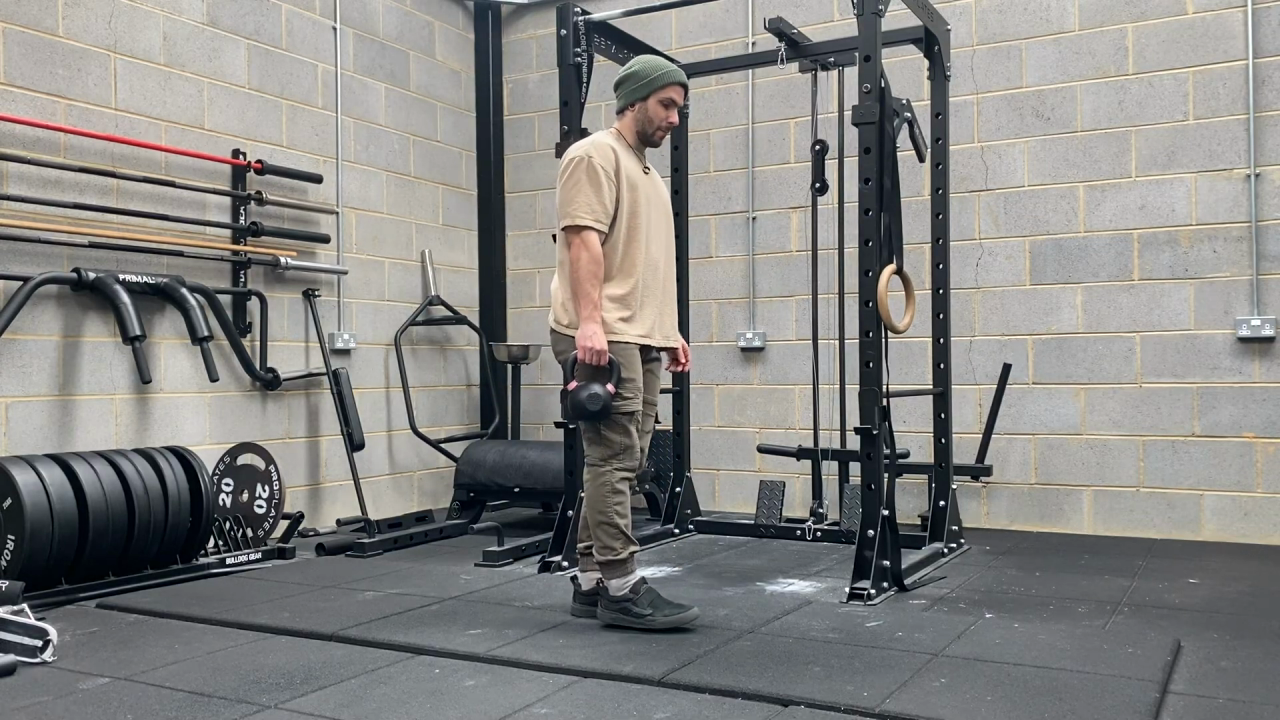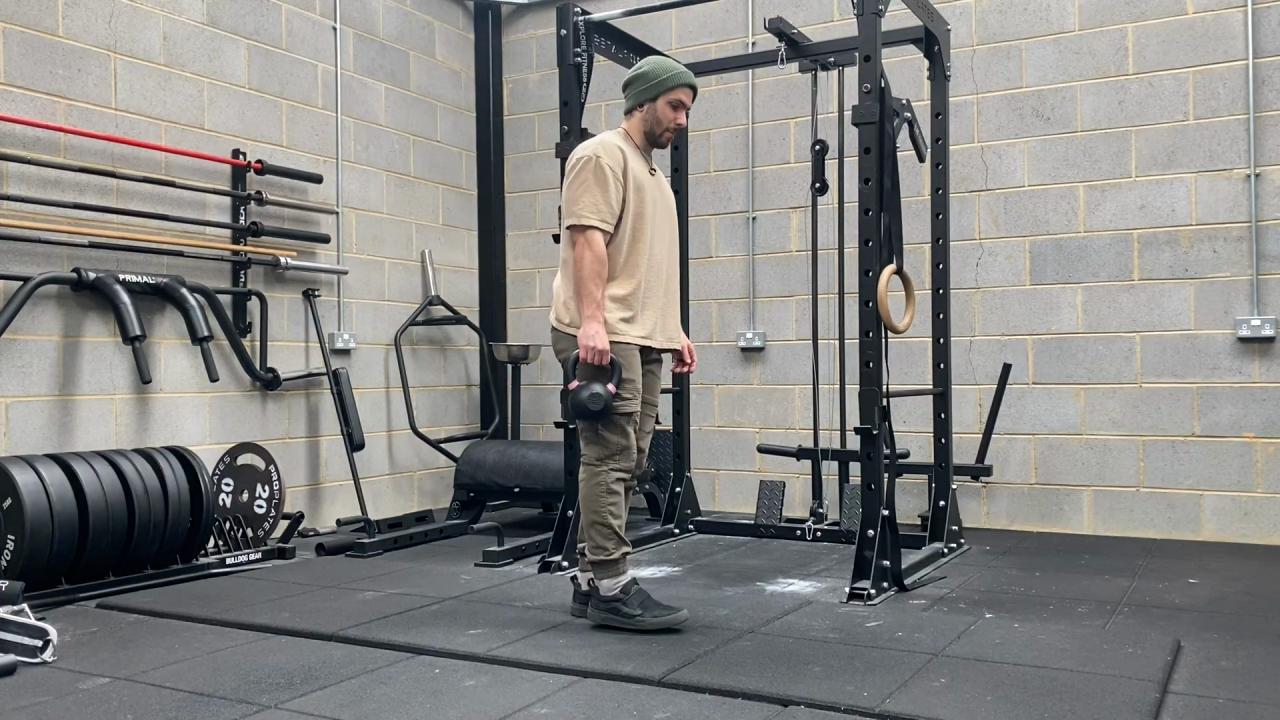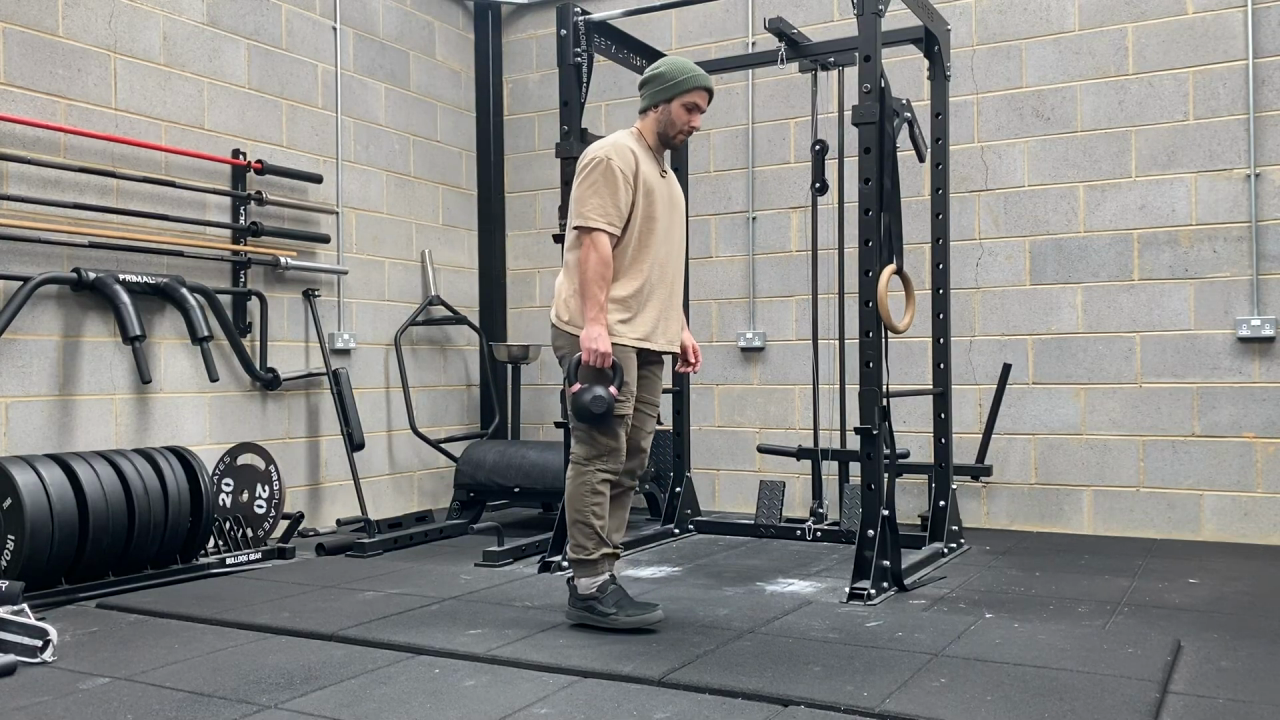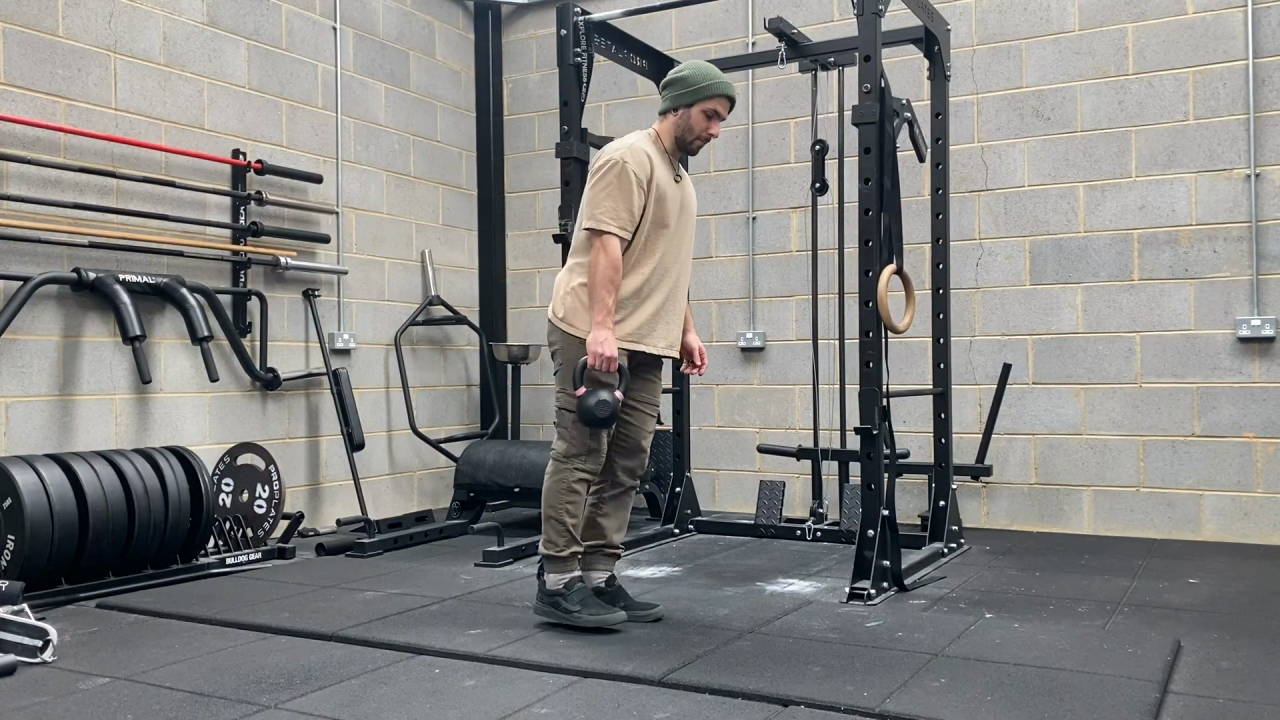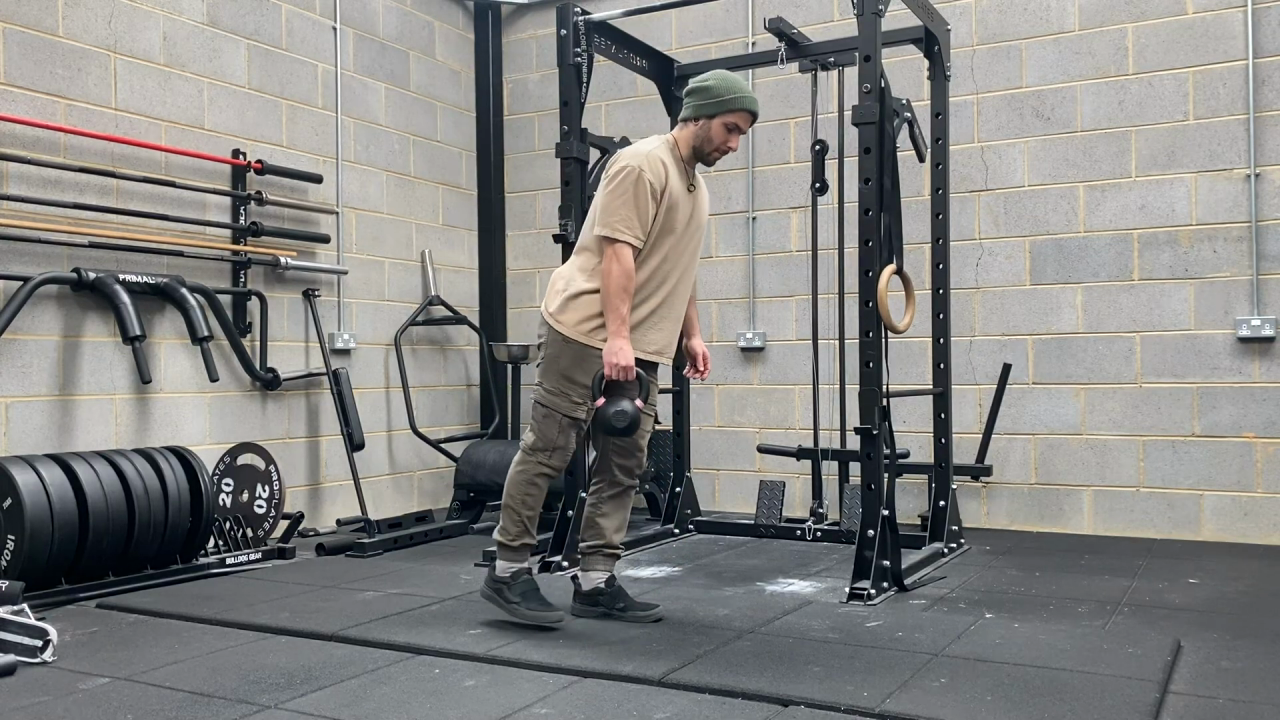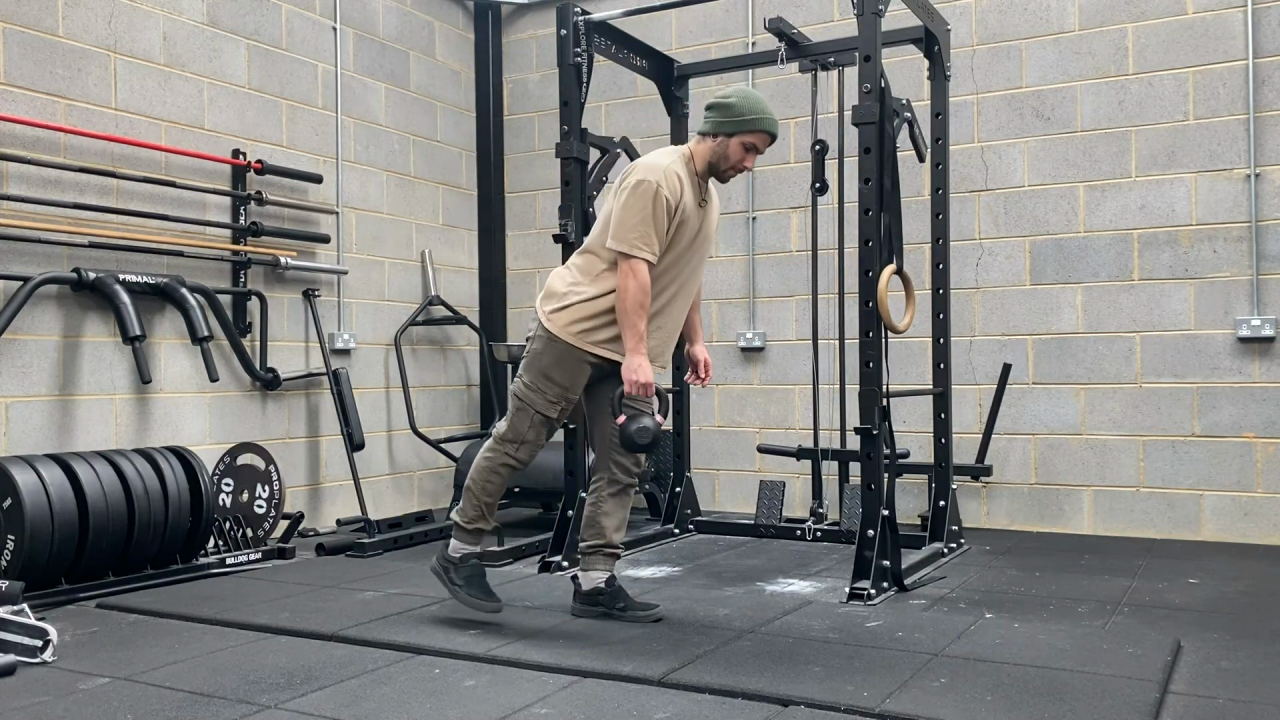
dt=0.3s
person 1, frame 1
left shoulder: (646, 172)
right shoulder: (595, 155)
right elbow: (584, 241)
left wrist: (668, 329)
right wrist: (590, 322)
left hip: (640, 337)
right hip: (602, 336)
left knee: (622, 460)
right knee: (614, 458)
left ankle: (592, 581)
right ankle: (621, 586)
person 1, frame 2
left shoulder: (652, 172)
right shoulder: (602, 156)
right elbow: (589, 241)
left wrist: (674, 328)
right wrist: (593, 321)
left hip: (643, 338)
right hip: (603, 336)
left knee: (626, 461)
right knee: (610, 457)
left ankle: (591, 581)
right ankle: (612, 587)
person 1, frame 3
left shoulder: (663, 172)
right shoulder: (613, 156)
right elbow: (595, 243)
left wrist: (680, 328)
right wrist: (594, 324)
left hip: (645, 339)
right hip: (602, 336)
left knee: (628, 462)
right knee: (600, 457)
left ankle: (597, 577)
right ankle: (590, 586)
person 1, frame 4
left shoulder: (680, 176)
right shoulder: (628, 158)
right elbow: (605, 246)
left wrist: (686, 330)
right wrist: (601, 329)
left hip: (644, 342)
right hip: (594, 334)
left knee: (626, 463)
right knee: (579, 454)
left ankle: (596, 578)
right ankle: (557, 581)
person 1, frame 5
left shoulder: (696, 184)
right shoulder: (642, 165)
right elbow: (617, 254)
left wrist: (692, 334)
right wrist: (616, 338)
left hip: (640, 345)
right hip: (584, 331)
left knee: (624, 464)
right knee: (549, 449)
left ankle: (595, 580)
right ankle: (509, 570)
person 1, frame 6
left shoulder: (707, 193)
right shoulder: (656, 178)
left elbow: (685, 276)
right elbow: (633, 271)
left wrist: (695, 340)
right wrist: (637, 355)
left hip: (625, 344)
right hip: (574, 328)
left knee: (621, 466)
right knee: (517, 440)
left ankle: (594, 582)
right ankle: (461, 551)
